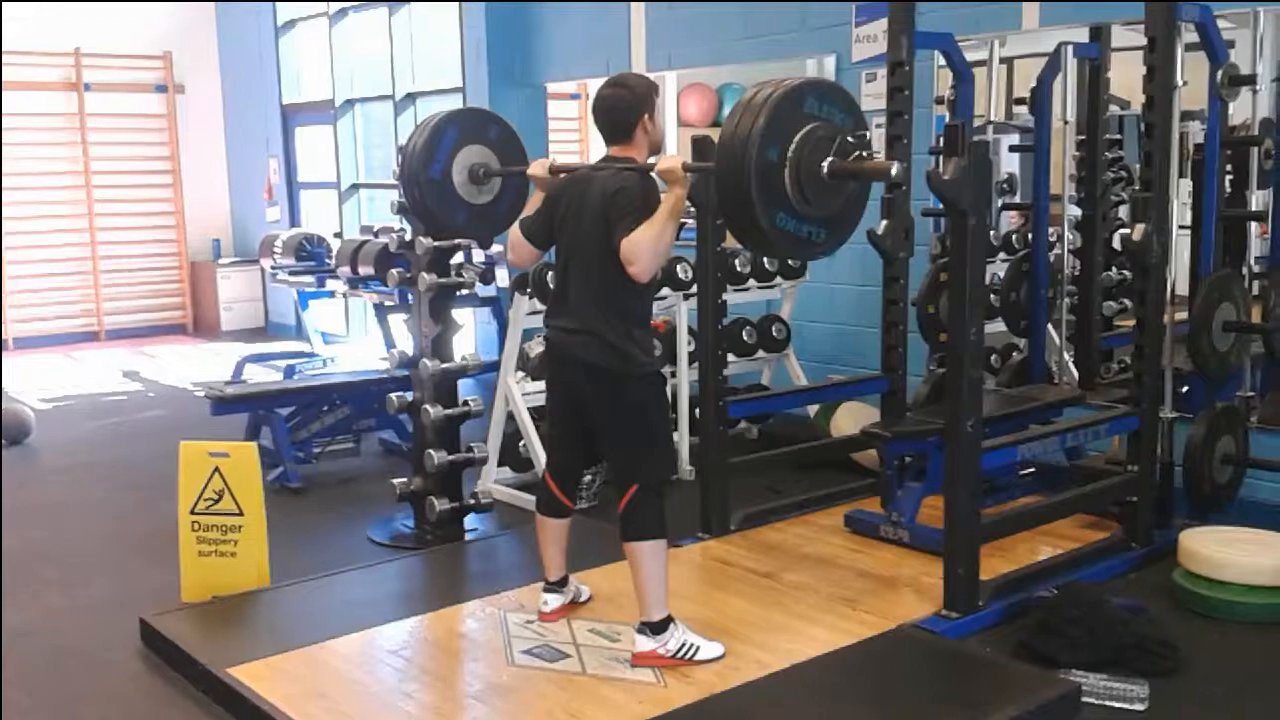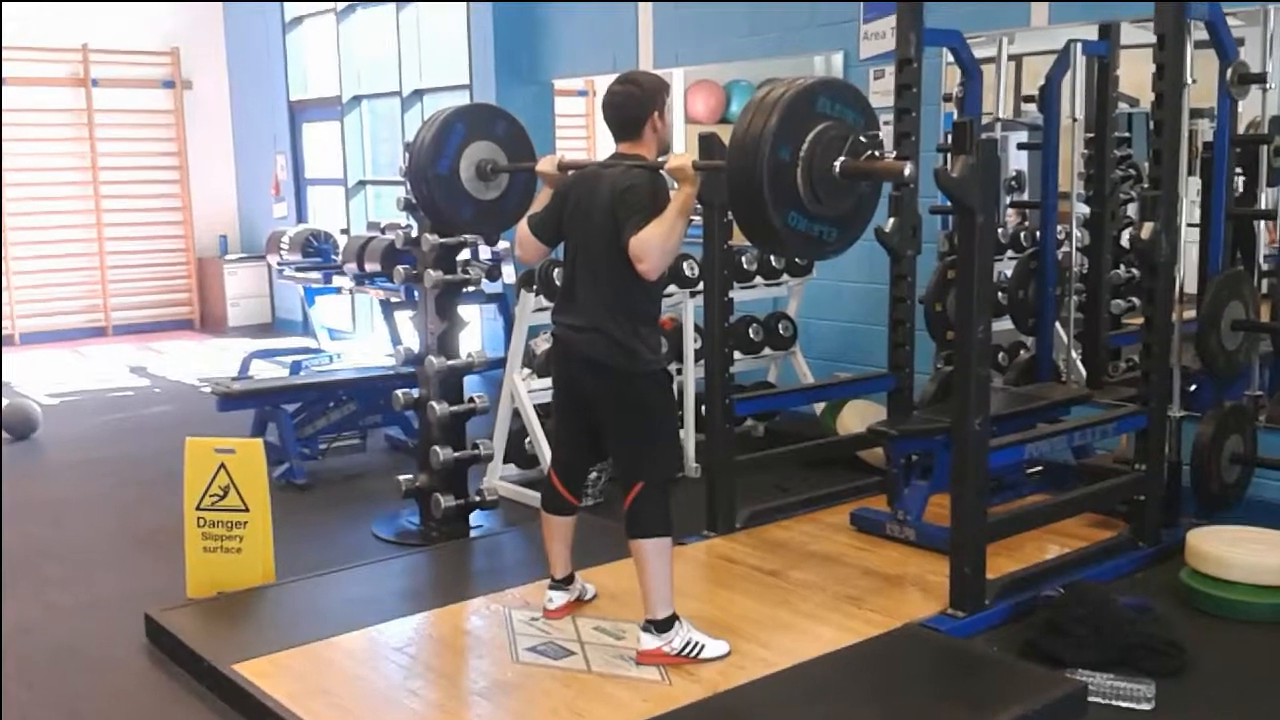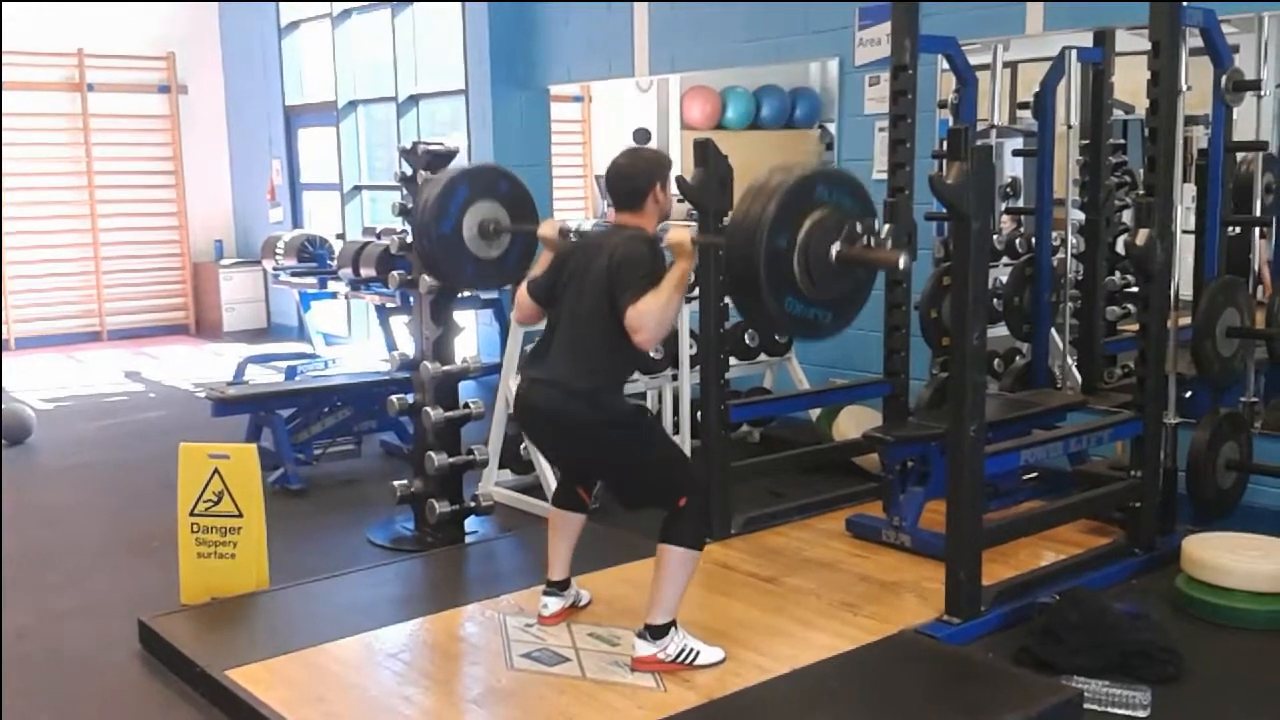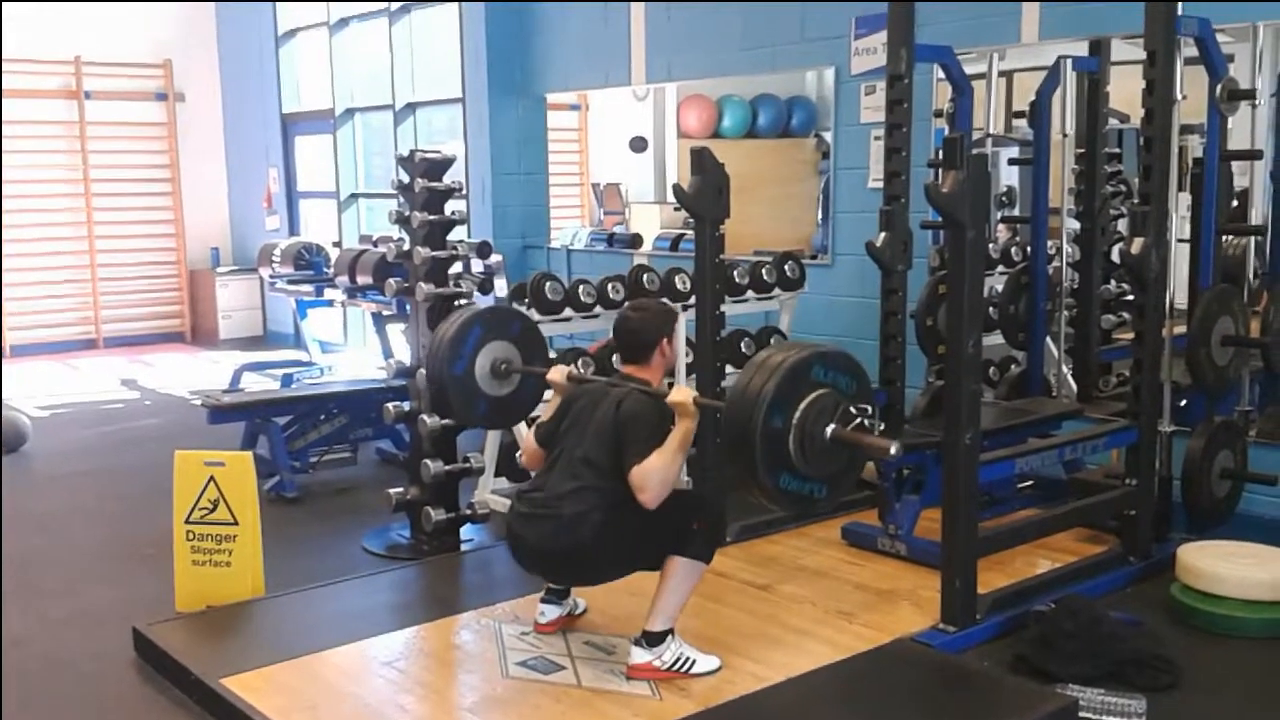
dt=1s
person 1, frame 1
left shoulder: (569, 185)
right shoulder: (633, 187)
left elbow: (518, 252)
right elbow: (640, 262)
left wrist: (538, 191)
right wrist: (676, 193)
left hip: (566, 351)
right hip: (617, 362)
left knee: (562, 468)
right knee: (643, 484)
left ankle: (556, 589)
right ankle: (657, 633)
person 1, frame 2
left shoulder: (578, 183)
right shoulder: (643, 184)
left elbow: (526, 248)
right elbow: (648, 260)
left wrist: (546, 188)
right wrist: (685, 192)
left hip: (573, 349)
right hip: (624, 359)
left knee: (567, 465)
right knee: (648, 482)
left ankle: (561, 585)
right ankle: (661, 630)
person 1, frame 3
left shoulder: (580, 247)
right shoulder: (638, 251)
left elbow: (523, 311)
right elbow: (645, 330)
left wrist: (548, 251)
right wrist: (682, 264)
left hip: (534, 399)
right hip: (587, 408)
left knee: (579, 473)
right knee: (689, 500)
left ankle: (556, 592)
right ankle: (657, 638)
person 1, frame 4
left shoulder: (585, 393)
right shoulder: (644, 407)
left elbow: (530, 457)
right elbow: (648, 493)
right wrist: (686, 423)
left hip: (522, 535)
right hip: (570, 546)
right knee: (700, 518)
left ankle: (554, 604)
right ankle: (653, 647)
